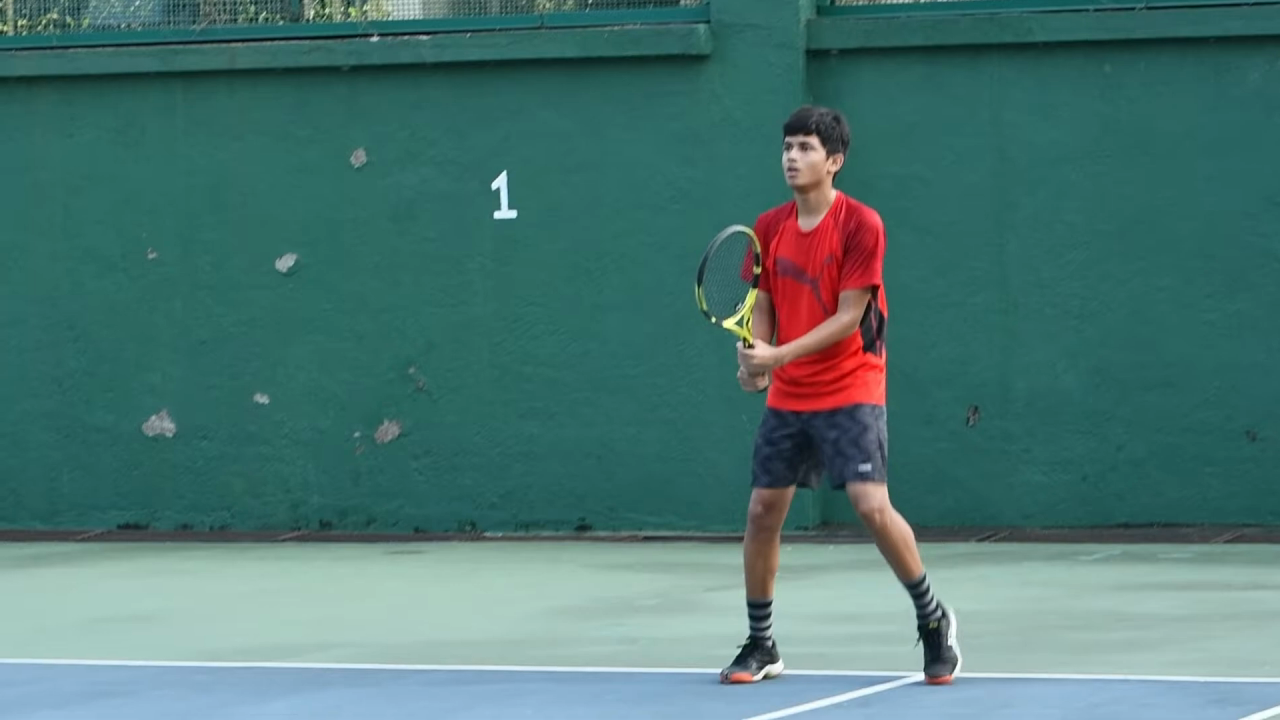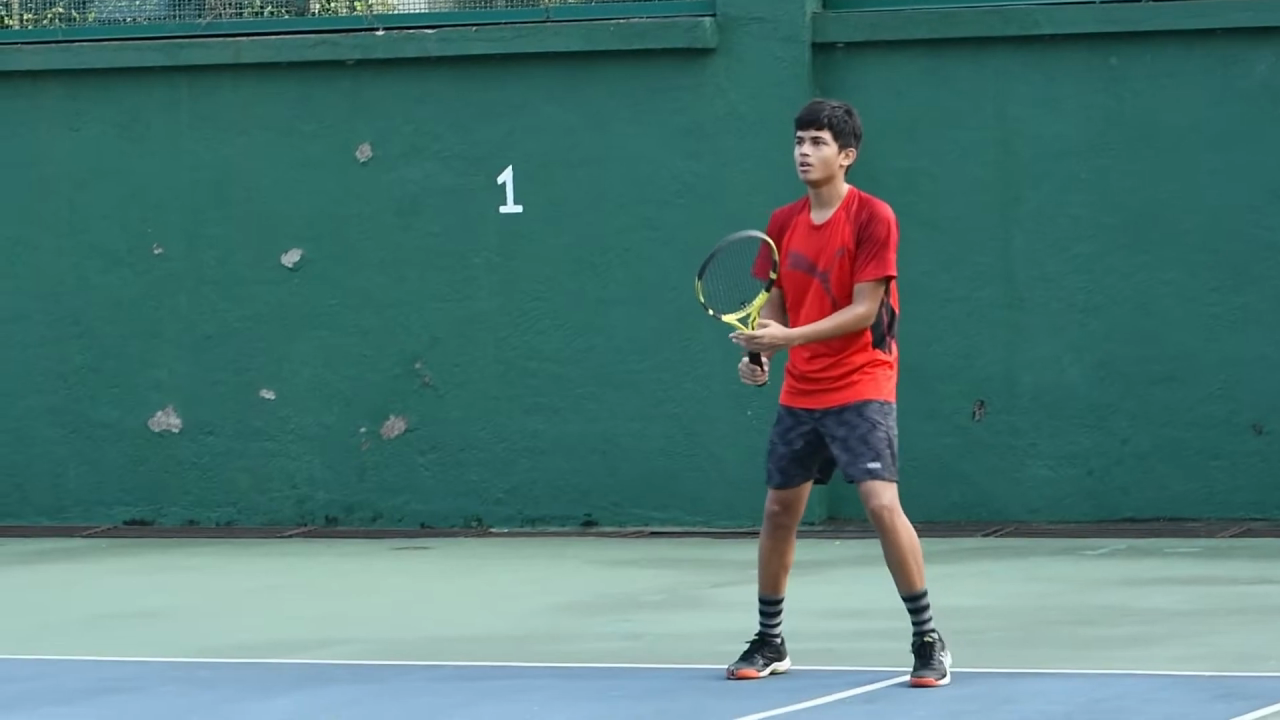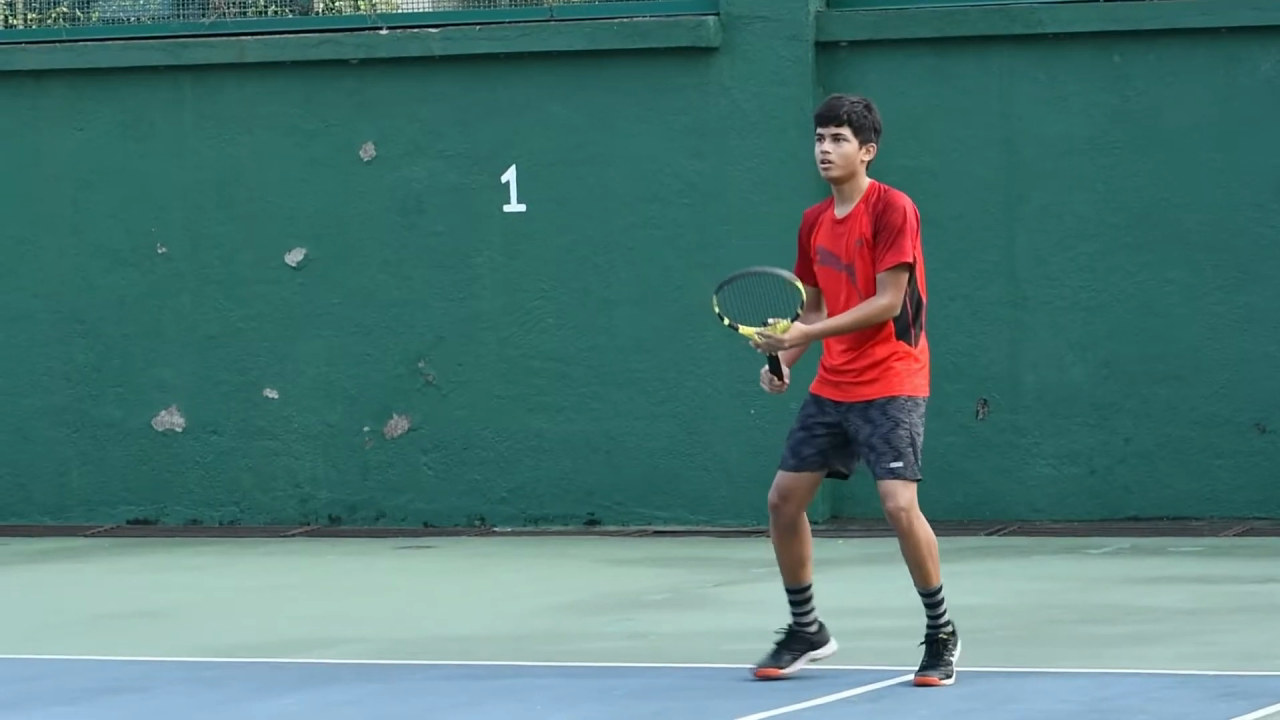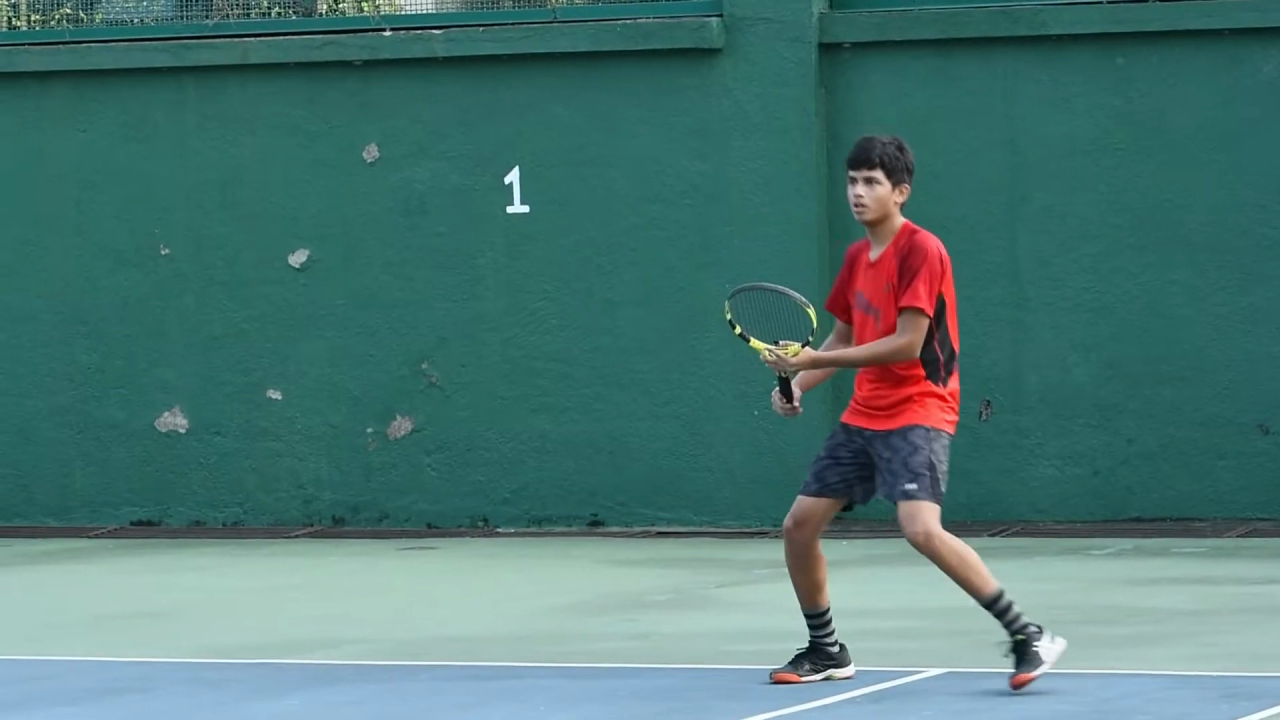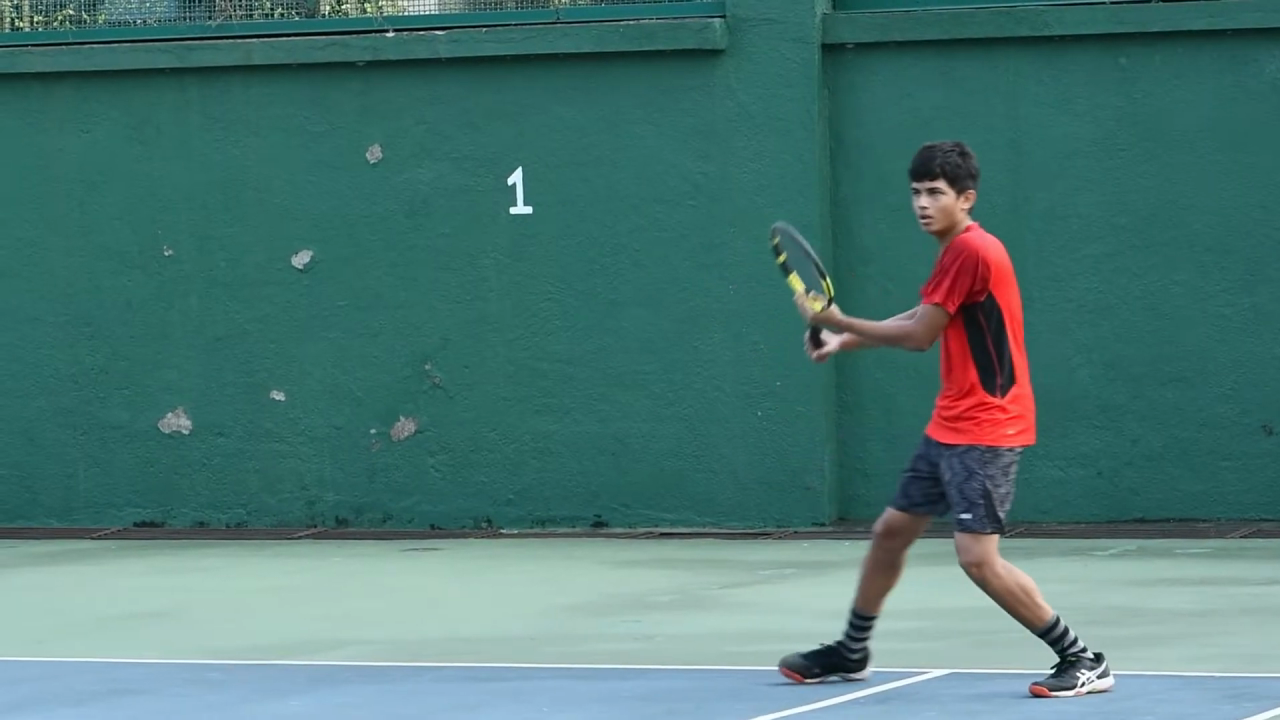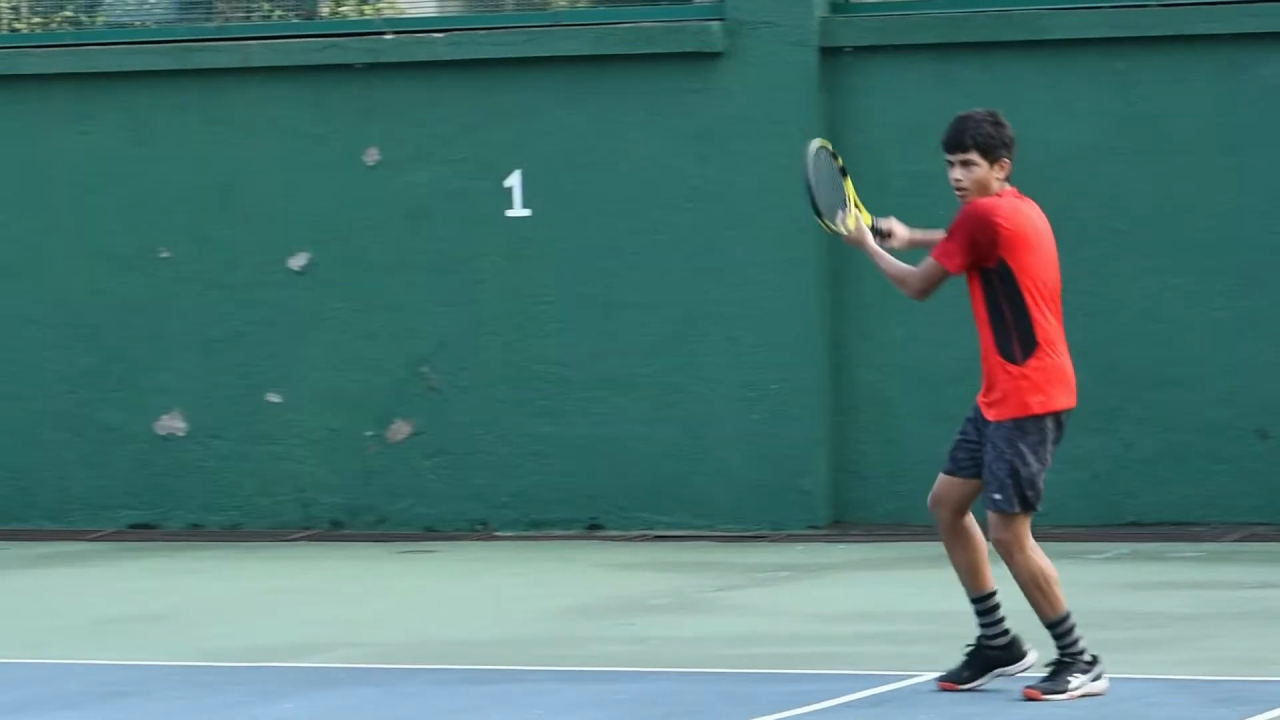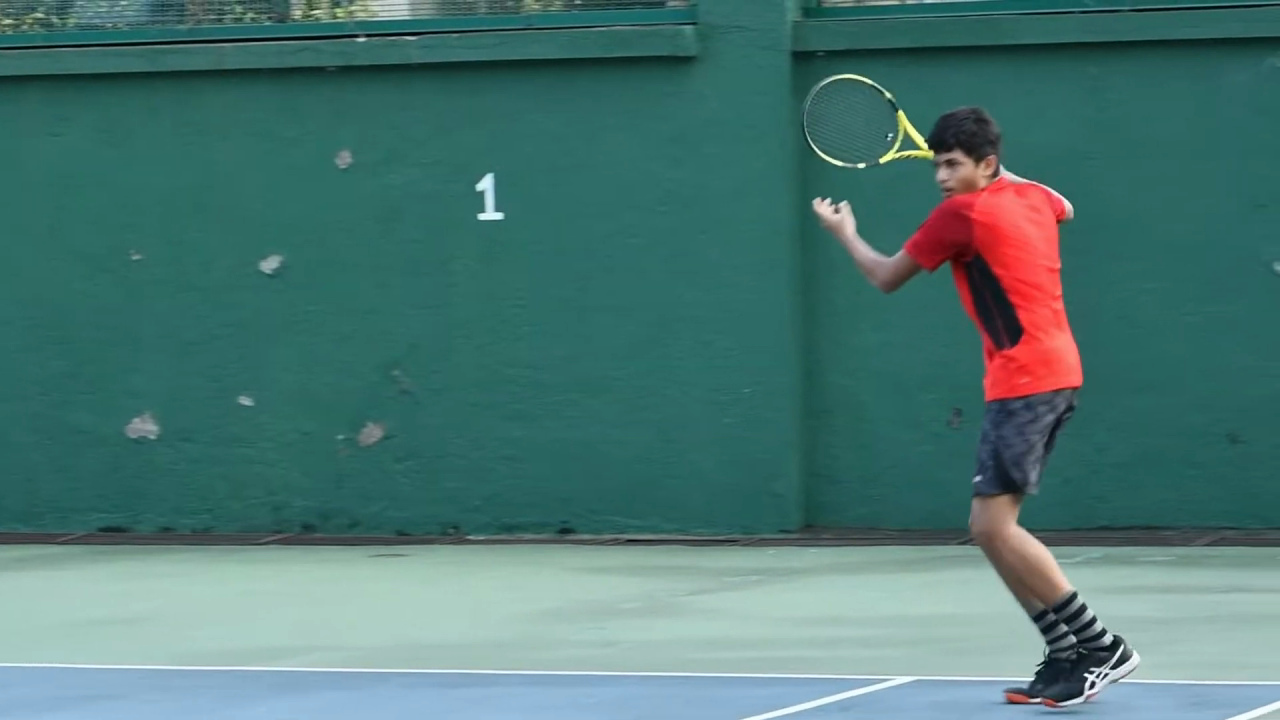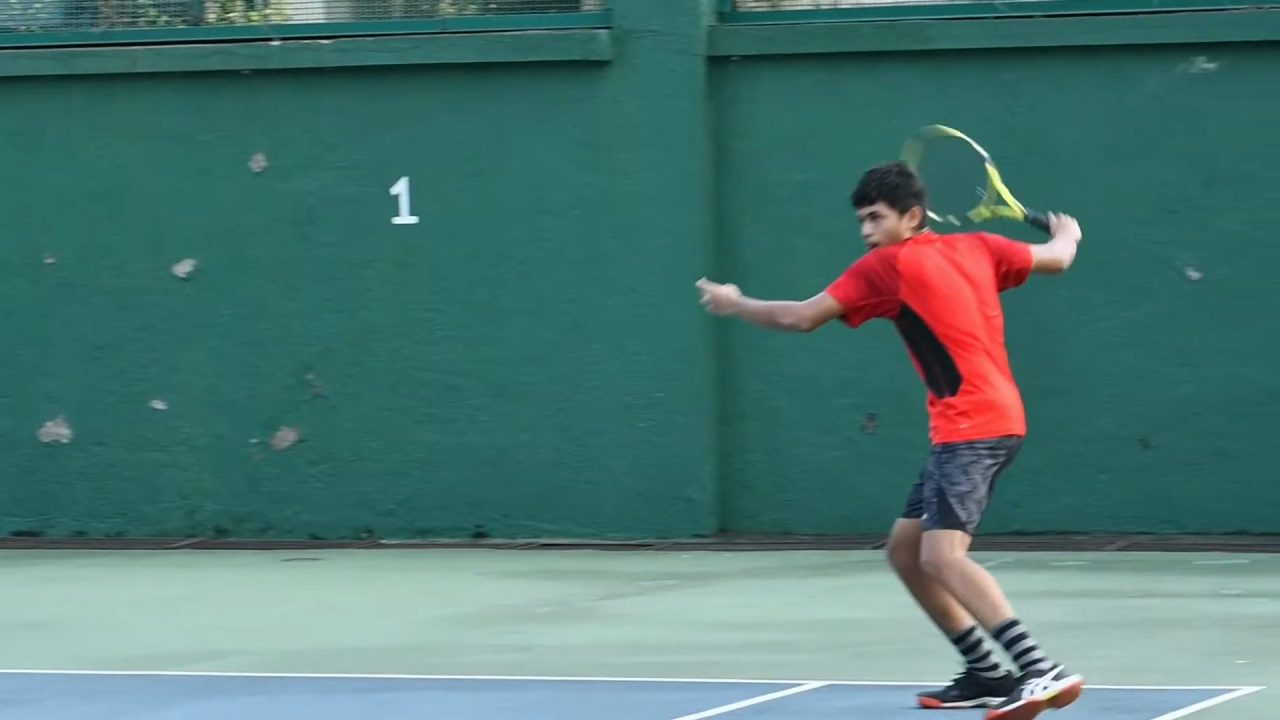
dt=0.4s
person 1, frame 1
left shoulder: (861, 224)
right shoulder: (769, 226)
left elbow: (848, 317)
left wrist: (780, 355)
right wrist: (755, 358)
left hip: (850, 392)
right hip: (787, 397)
left knee: (872, 506)
right knee: (761, 512)
left ankle: (932, 617)
right ankle: (760, 644)
person 1, frame 2
left shoulder: (874, 217)
right shoulder: (782, 222)
left elbow: (864, 311)
left wrist: (788, 337)
right wrist: (757, 351)
left hip: (861, 389)
right hip: (799, 393)
left knee: (881, 505)
right knee: (778, 513)
left ankle: (928, 639)
right ankle: (769, 640)
person 1, frame 3
left shoulder: (893, 207)
right shoulder: (813, 222)
left elbow: (889, 301)
left wrist: (809, 333)
right wrist: (785, 356)
left hip: (891, 384)
right hip: (832, 387)
left knee: (899, 506)
right knee: (783, 500)
left ankle: (941, 634)
right ankle: (806, 630)
person 1, frame 4
left shoulder: (922, 250)
right shoulder: (856, 257)
left elbow: (906, 345)
left wrist: (814, 357)
right wrist: (798, 381)
left hip: (919, 413)
right hip: (862, 417)
left knee: (922, 530)
right knee: (798, 526)
left ankle: (1029, 635)
right ankle: (825, 648)
person 1, frame 5
left shoulder: (972, 251)
right shoulder: (950, 252)
left elbow: (920, 336)
right elbow: (914, 319)
left wrist: (841, 322)
right wrist: (842, 339)
left hip: (989, 431)
right hip: (948, 427)
left knee: (978, 559)
right knee: (890, 532)
left ankle: (1084, 659)
right ankle: (850, 650)
person 1, frame 6
left shoulder: (986, 214)
right shoulder: (1017, 210)
left elbow: (918, 286)
left wrist: (867, 245)
right wrist: (913, 237)
left hip: (1028, 397)
right hip: (1000, 397)
left knee: (1008, 534)
right knee: (946, 504)
left ankle: (1080, 662)
right ankle: (998, 641)
person 1, frame 7
left shoulder: (959, 213)
right shoulder: (1034, 199)
left elbow: (886, 278)
right elbow: (1065, 207)
left wrist: (843, 232)
right wrist: (1006, 176)
left hip: (1025, 383)
right hip: (1045, 379)
left knee: (993, 525)
right knee: (987, 526)
left ankle: (1102, 647)
right ankle: (1064, 654)
person 1, frame 8
left shoulder: (886, 266)
right shoulder: (978, 246)
left elbow: (801, 318)
right elbow: (1056, 259)
left wrist: (735, 304)
right wrist: (1067, 231)
left hip: (971, 428)
right hip: (989, 423)
left knee: (943, 556)
right knee: (903, 551)
left ankle: (1041, 671)
right ankle: (986, 672)
